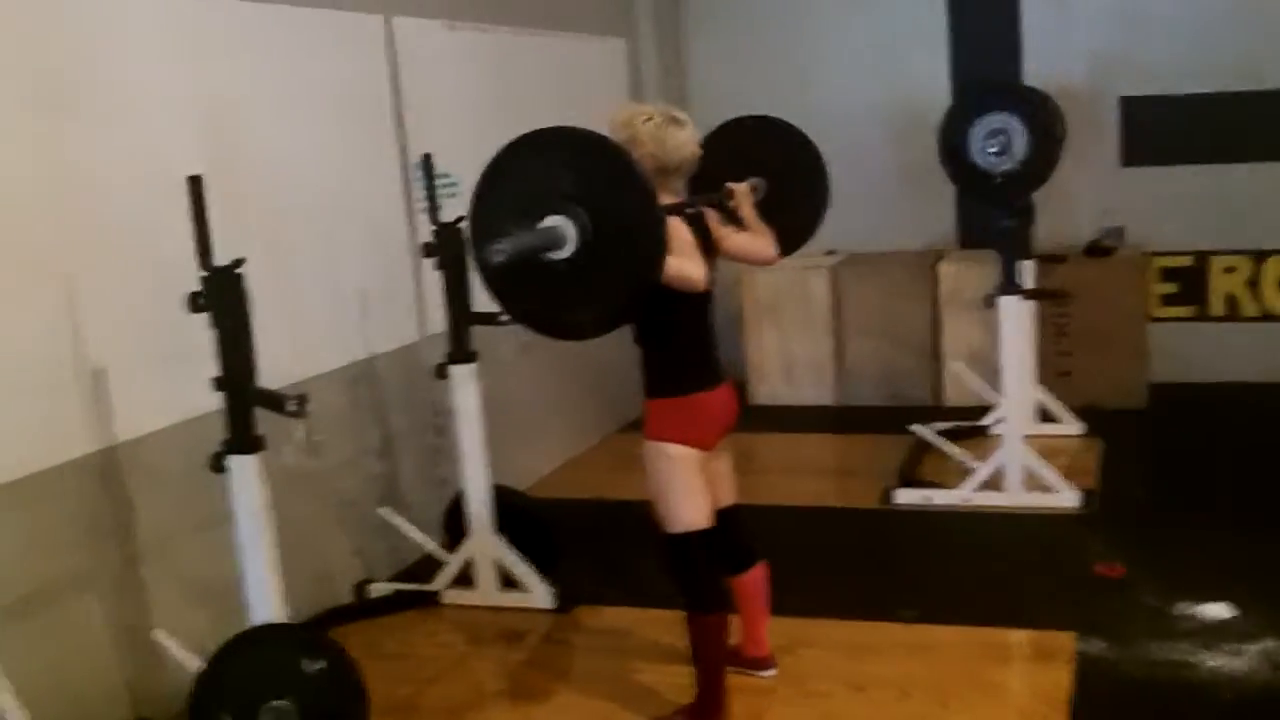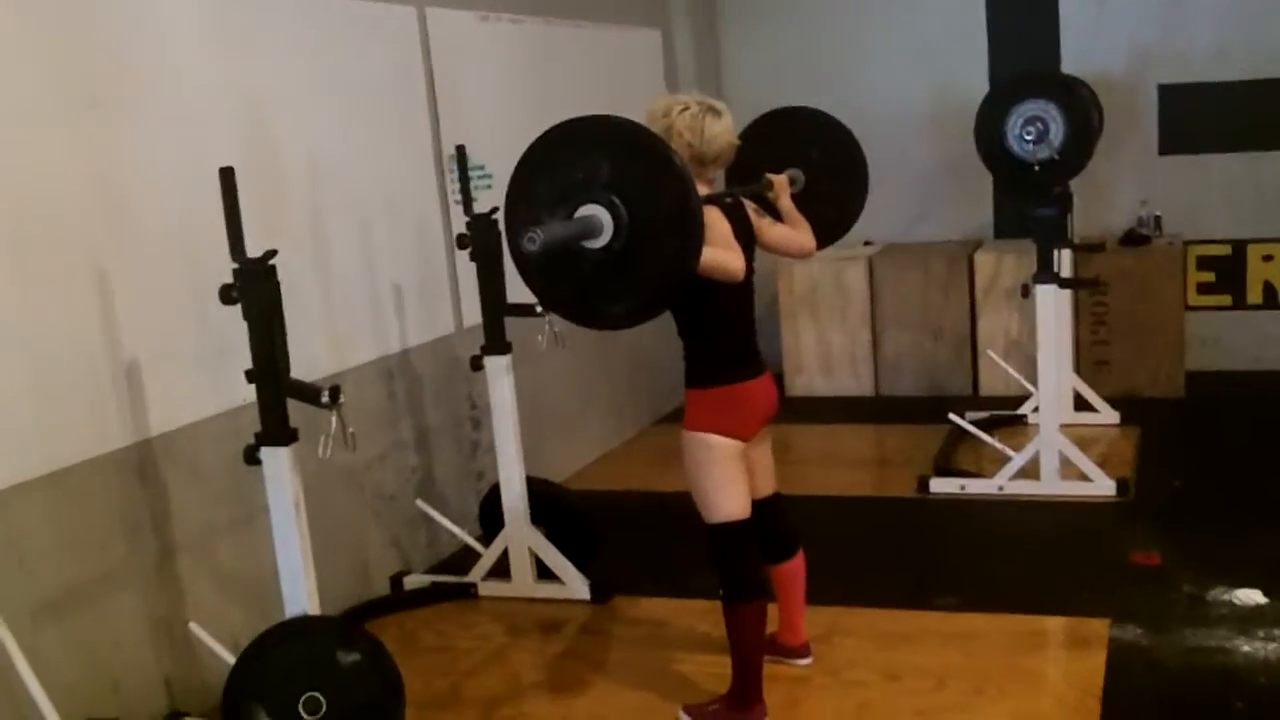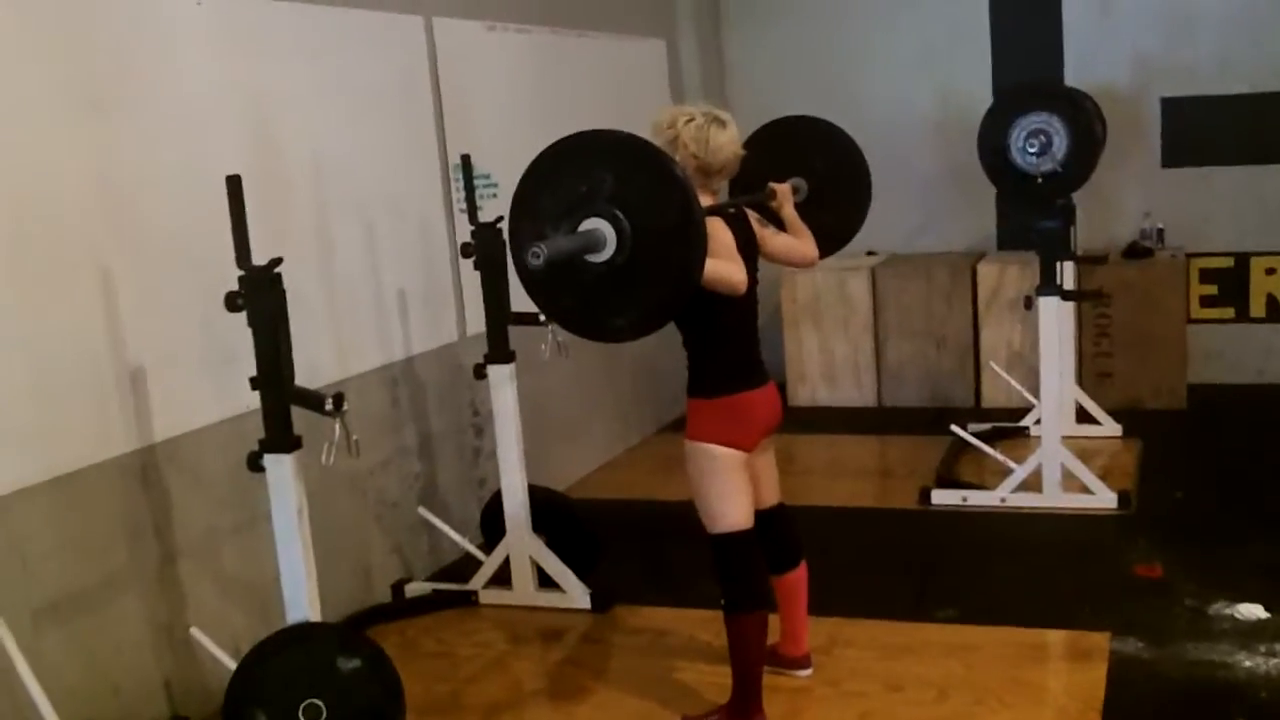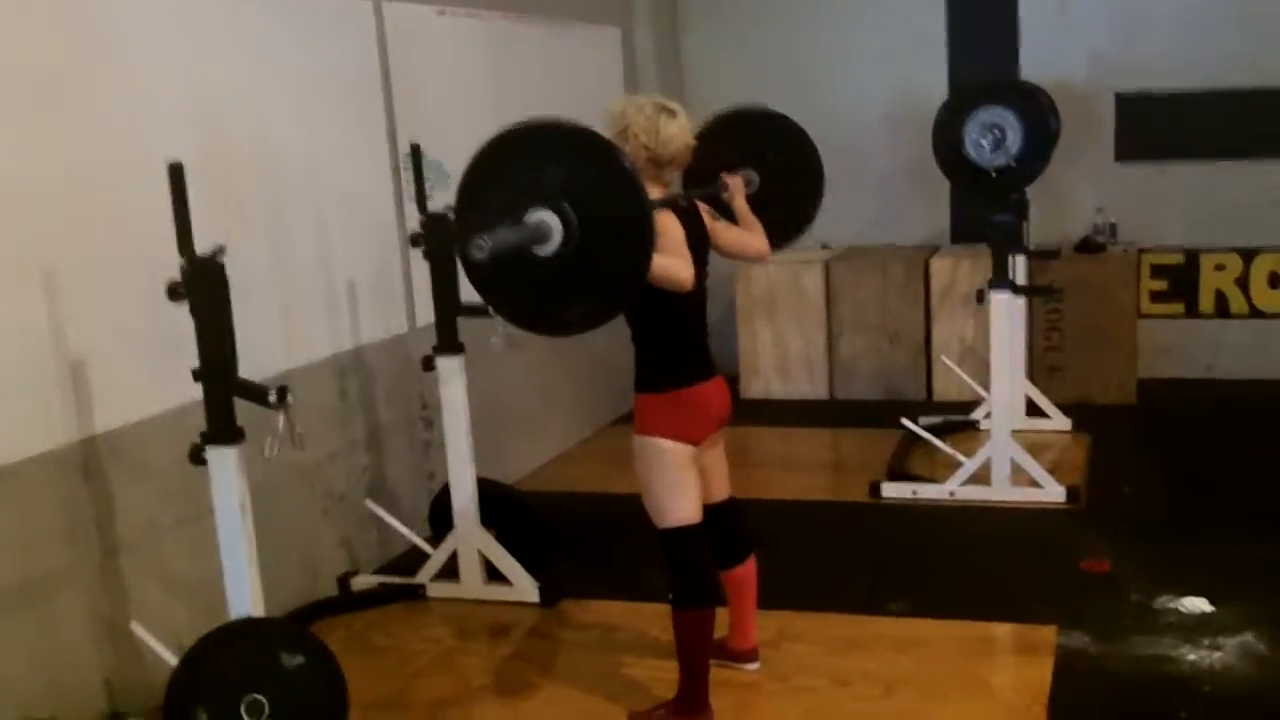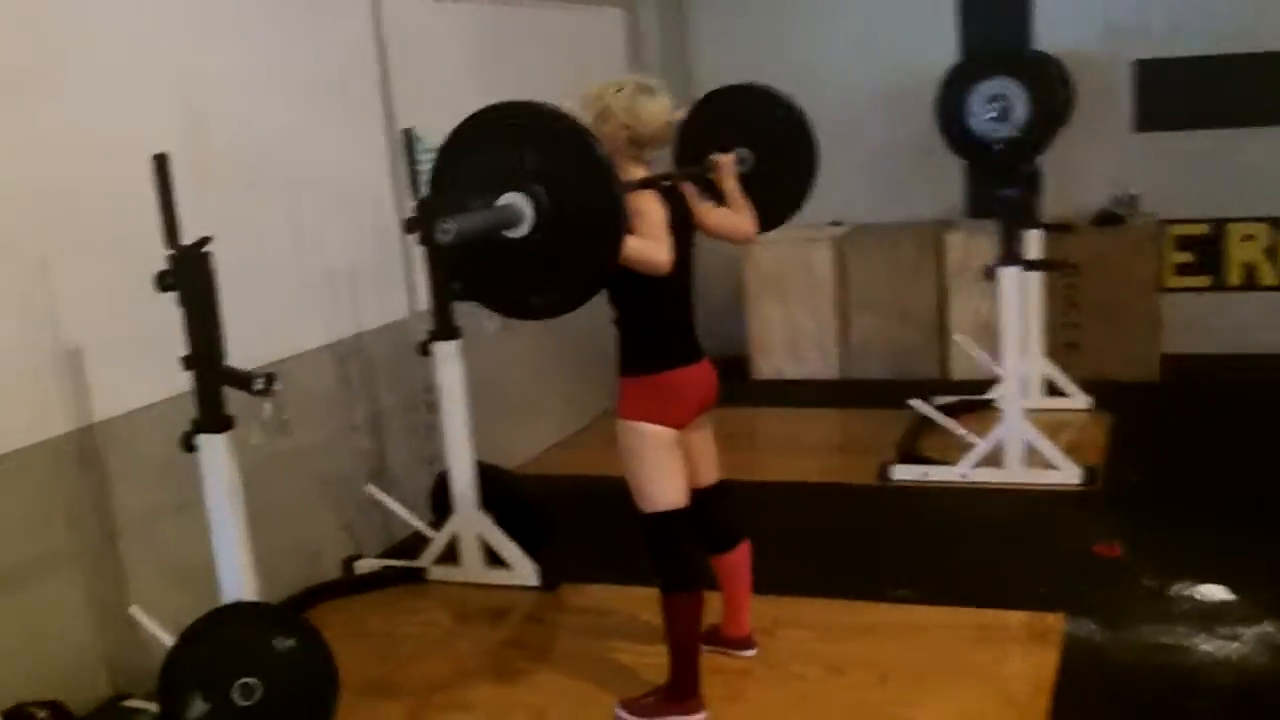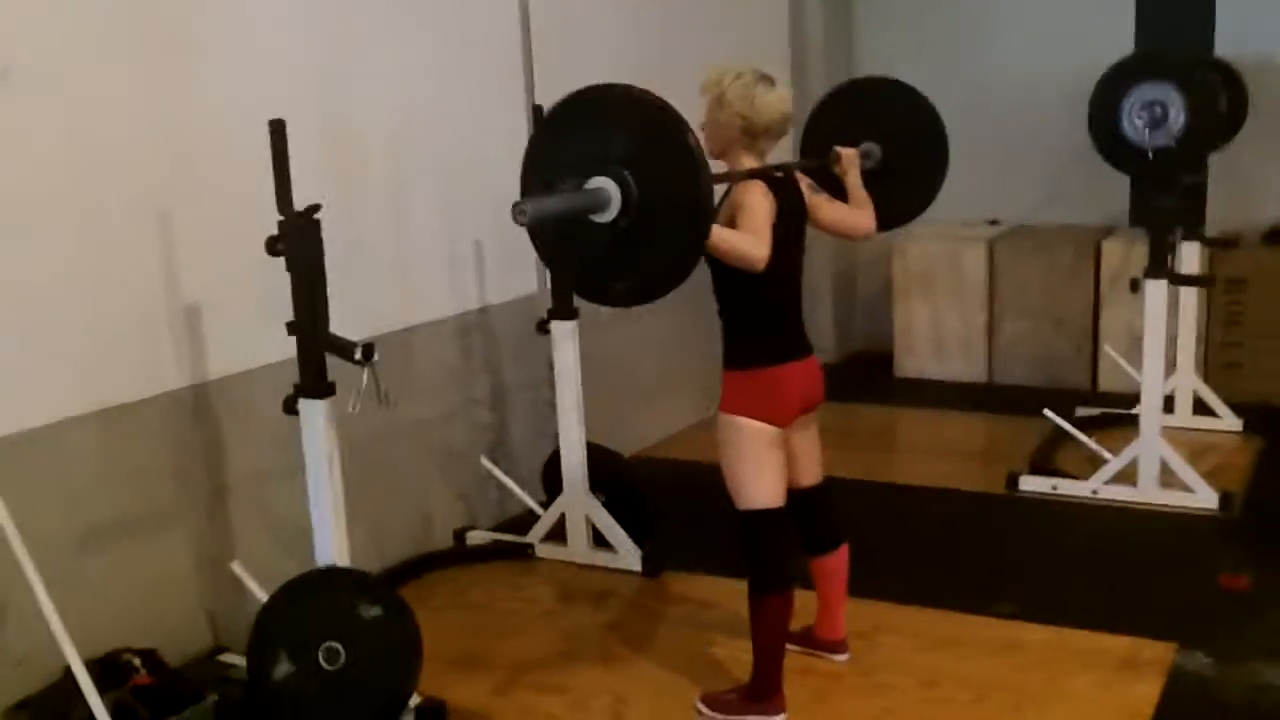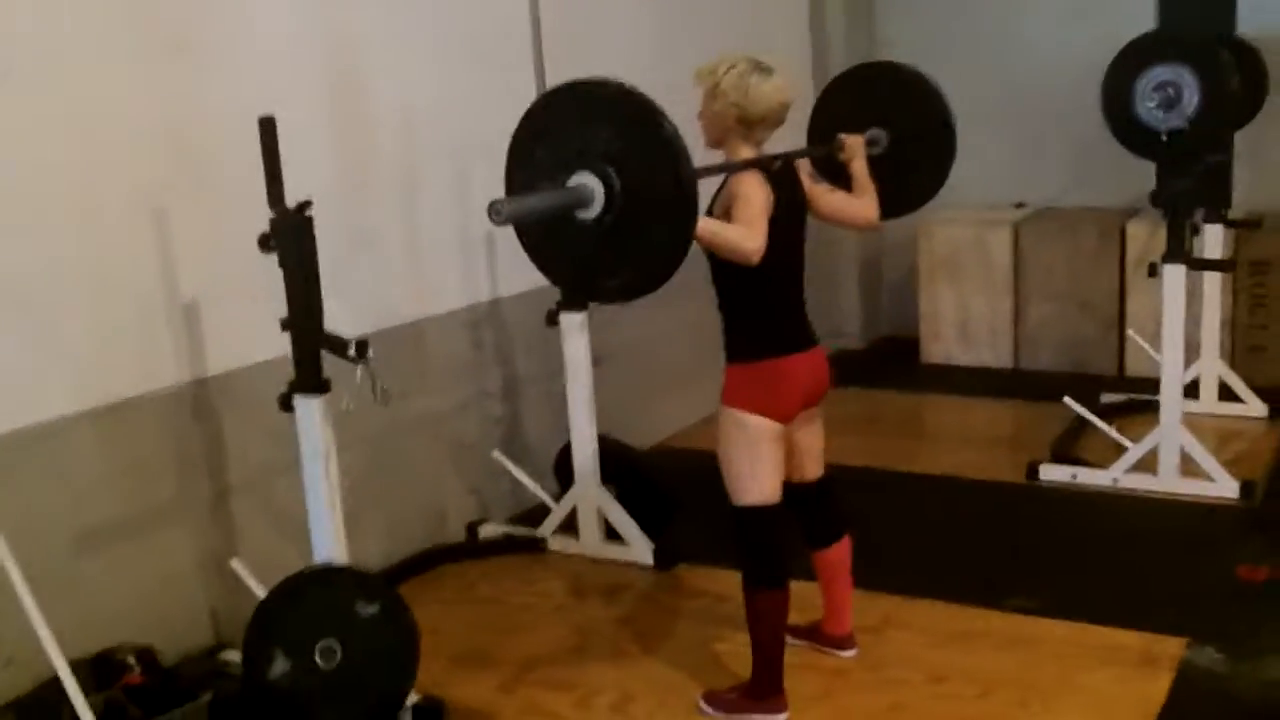
dt=0.3s
person 1, frame 1
left shoulder: (656, 225)
right shoulder: (698, 217)
left elbow: (693, 275)
right elbow: (765, 251)
right wrist: (744, 207)
left hip: (678, 408)
right hip: (712, 393)
left knee: (693, 555)
right knee: (726, 530)
right ankle: (756, 648)
person 1, frame 2
left shoulder: (695, 215)
right shoulder: (736, 207)
left elbow: (730, 266)
right elbow: (804, 242)
right wrist: (782, 196)
left hip: (718, 398)
right hip: (753, 384)
left knee: (732, 545)
right knee: (768, 517)
right ankle: (792, 637)
person 1, frame 3
left shoulder: (700, 226)
right shoulder: (740, 218)
left elbow: (733, 278)
right elbow: (806, 253)
right wrist: (786, 206)
left hip: (721, 408)
right hip: (758, 394)
left knee: (735, 555)
right knee: (773, 527)
right ankle: (793, 648)
person 1, frame 4
left shoulder: (652, 219)
right shoulder: (692, 210)
left elbow: (679, 275)
right elbow: (757, 247)
right wrist: (738, 199)
left hip: (670, 403)
right hip: (706, 389)
left knee: (685, 550)
right knee: (723, 522)
right ankle: (741, 642)
person 1, frame 5
left shoulder: (638, 200)
right shoulder: (678, 191)
left elbow: (657, 257)
right elbow: (745, 228)
right wrist: (727, 178)
left hip: (654, 387)
right hip: (693, 372)
left knee: (670, 535)
right knee: (711, 507)
right ankle: (737, 629)
person 1, frame 6
left shoulder: (748, 193)
right shoulder: (793, 184)
left elbow: (754, 253)
right elbow: (863, 224)
right wrist: (851, 174)
left hip: (758, 383)
right hip: (799, 369)
left knee: (764, 534)
right knee: (813, 506)
right ankle: (830, 632)
person 1, frame 7
left shoulder: (745, 185)
right shoulder: (792, 173)
left elbow: (747, 247)
right elbow: (865, 213)
right wrist: (856, 163)
left hip: (763, 374)
right hip: (807, 361)
left knee: (754, 533)
right knee: (813, 501)
right ankle: (837, 627)
